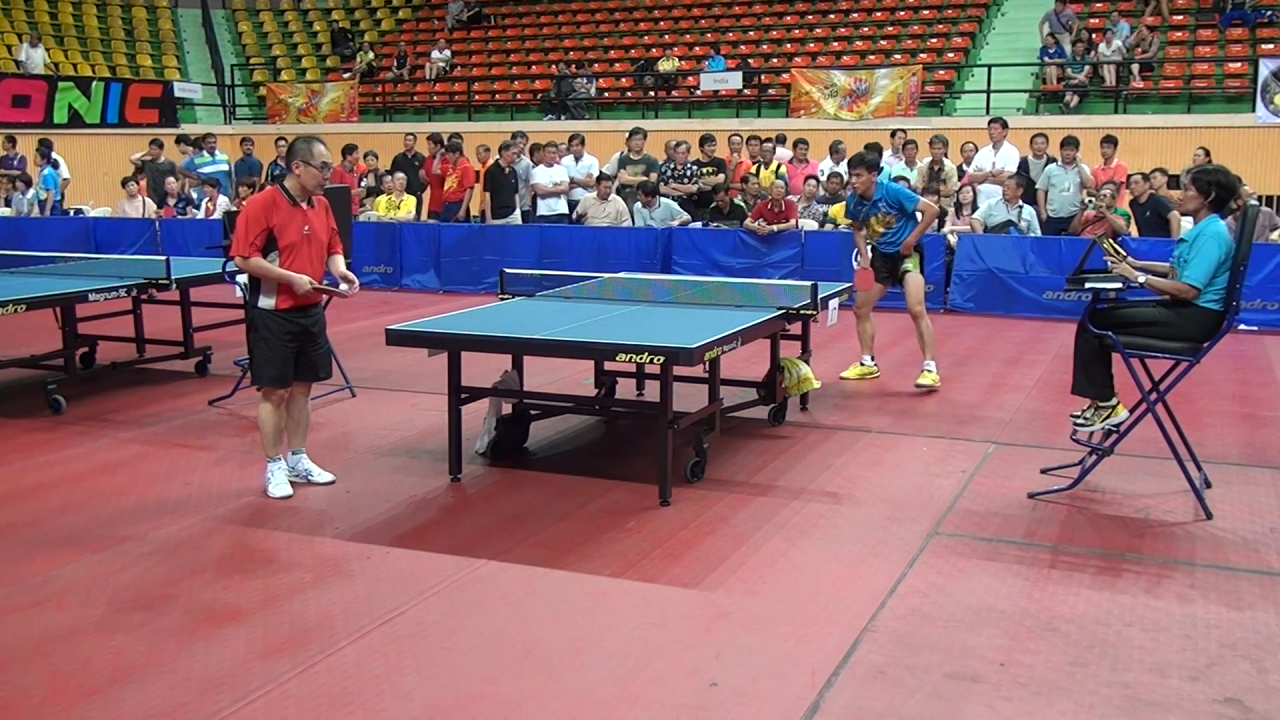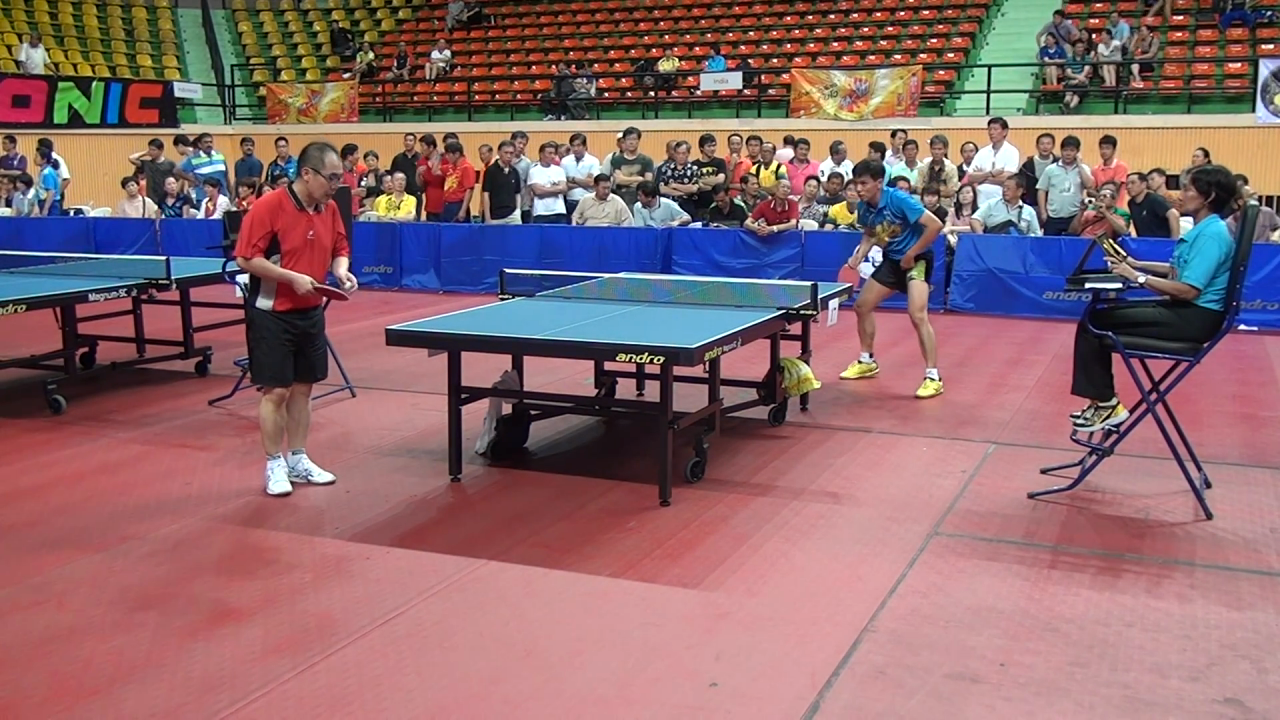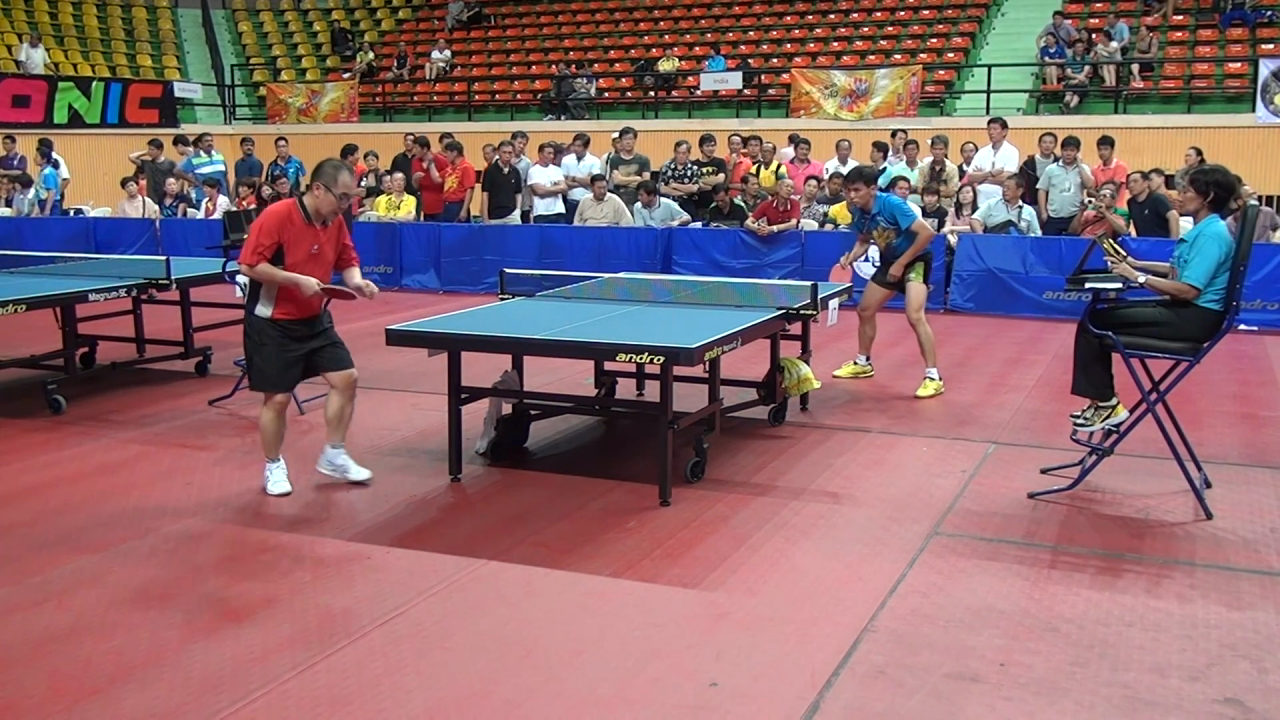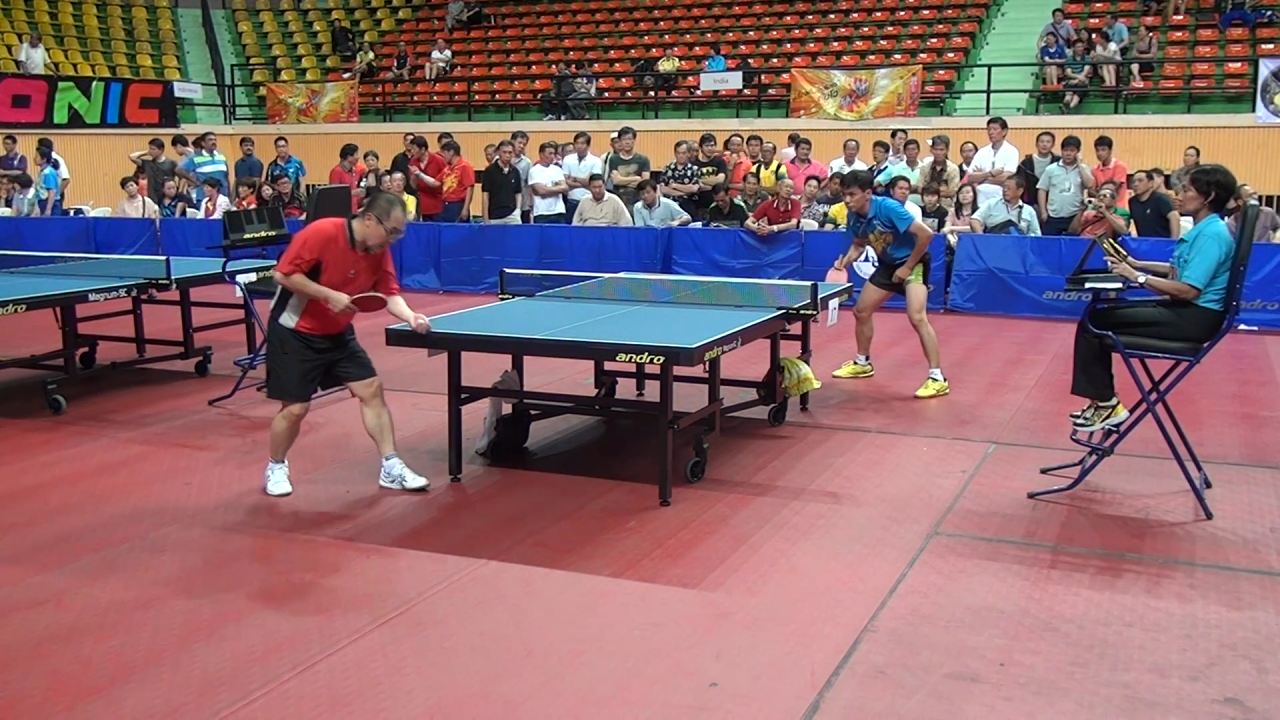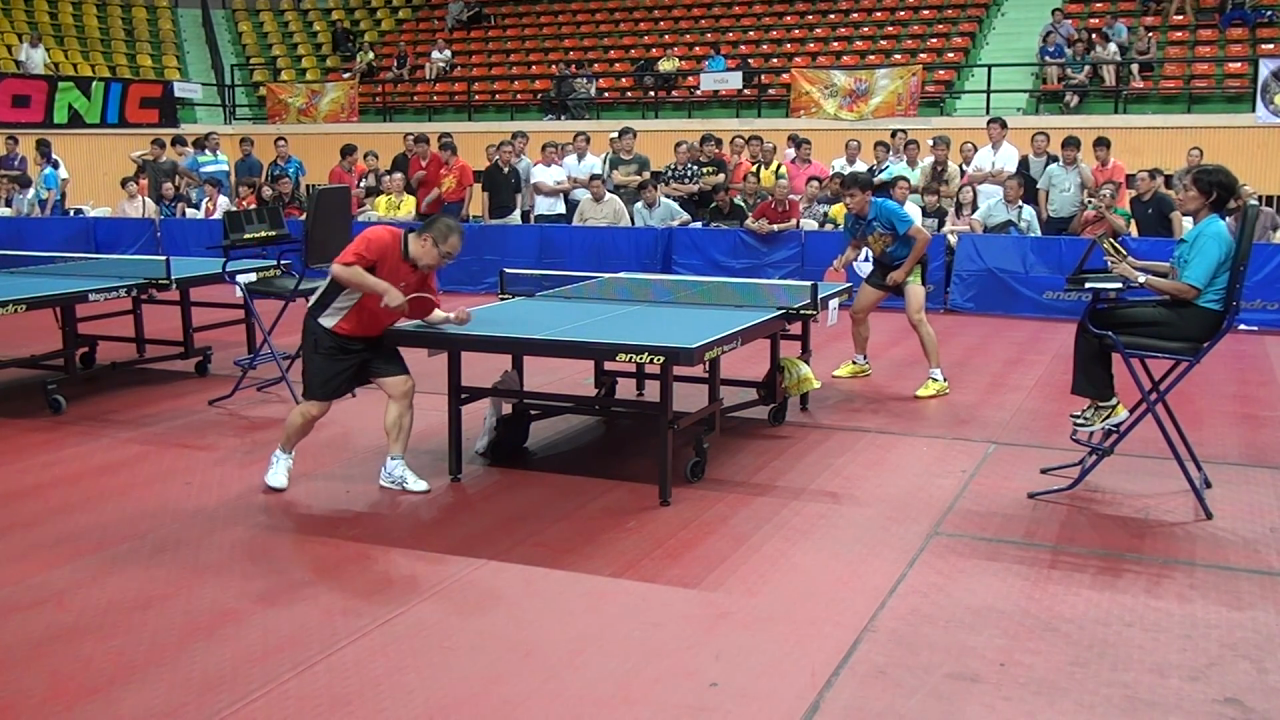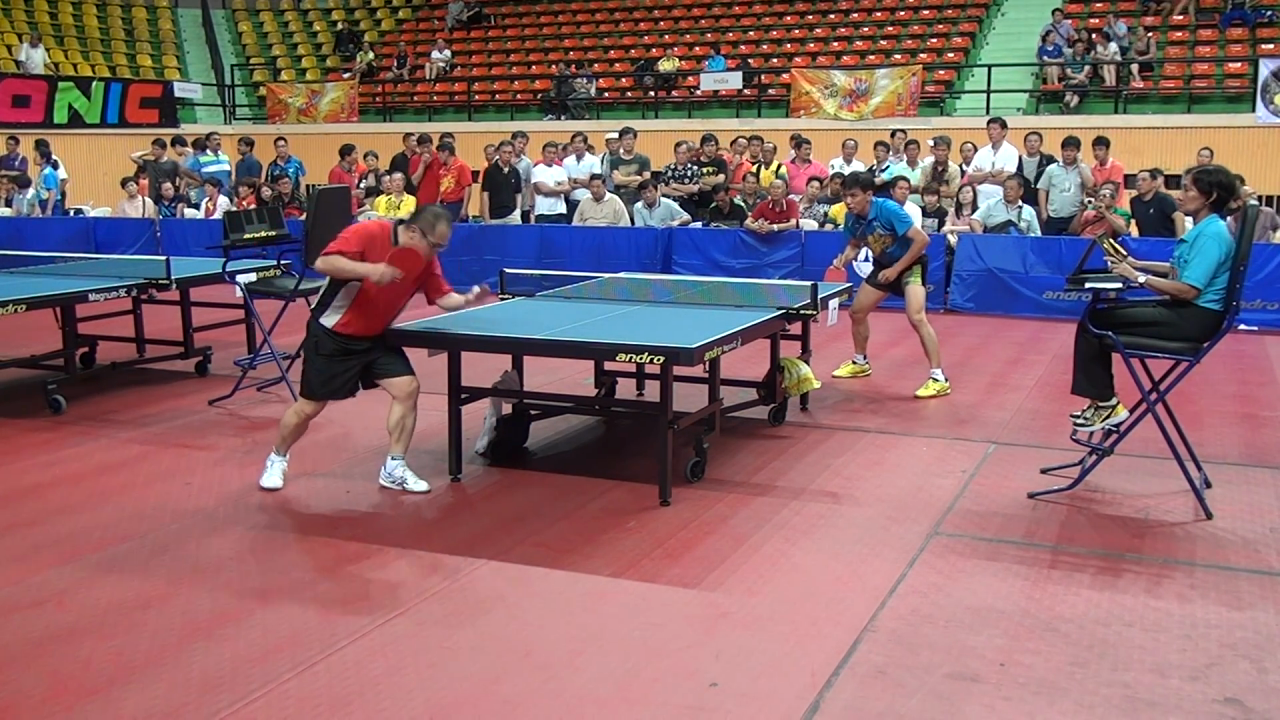
dt=0.3s
person 1, frame 1
left shoulder: (321, 205)
right shoulder: (263, 205)
left elbow: (332, 248)
right elbow: (243, 258)
left wrist: (340, 269)
right wrist: (291, 278)
left hip: (311, 312)
right hip: (273, 314)
left knee: (301, 389)
right knee: (275, 393)
left ankle: (298, 460)
right ankle: (274, 467)
person 1, frame 2
left shoulder: (329, 209)
right shoulder: (269, 206)
left elbow: (339, 250)
right elbow: (245, 258)
left wrist: (342, 271)
right wrist: (292, 277)
left hip: (310, 314)
right hip: (272, 315)
left knee: (302, 390)
right knee: (276, 392)
left ankle: (297, 460)
right ankle: (274, 466)
person 1, frame 3
left shoulder: (336, 223)
right shoulder: (277, 216)
left elbow: (348, 262)
right elbow: (248, 265)
left wrist: (357, 281)
right wrist: (297, 280)
left hip: (314, 319)
right hip: (271, 323)
left knee: (346, 379)
right knee: (277, 399)
left ankle: (334, 455)
right ankle: (274, 466)
person 1, frame 4
left shoulder: (379, 251)
right shoulder: (321, 233)
left elbow: (389, 293)
right elbow: (284, 274)
left wrist: (410, 316)
right wrist: (329, 296)
left hip: (338, 334)
right hip: (296, 333)
left knee: (372, 391)
right knee: (295, 408)
left ankle: (391, 467)
right ankle: (276, 468)
person 1, frame 5
left shoulder: (425, 266)
right shoulder: (380, 239)
left elbow: (426, 309)
right elbow: (340, 269)
left wrist: (449, 317)
right wrist: (386, 289)
left hip: (371, 336)
right hip: (328, 333)
left knee: (403, 388)
right knee: (315, 407)
left ankle: (393, 468)
right ankle: (282, 457)
person 1, frame 6
left shoulder: (424, 258)
right shoulder: (370, 233)
left elbow: (443, 297)
right elbow: (323, 263)
left wrist: (466, 300)
right wrist: (368, 271)
left hip: (375, 337)
right hip: (332, 334)
left knee: (407, 389)
right knee: (310, 406)
left ankle: (394, 468)
right ankle: (277, 458)
person 2, frame 1
left shoulder: (1211, 234)
right shoulder: (1203, 229)
left elbow: (1188, 290)
left wrist: (1138, 277)
right wrist: (1137, 264)
left hip: (1193, 318)
right hip: (1182, 311)
left knee: (1094, 321)
right knee: (1097, 316)
left ankle: (1105, 403)
right ankle: (1103, 401)
person 2, frame 2
left shoulder: (1212, 234)
right shoulder: (1203, 230)
left elbow: (1188, 290)
left wrist: (1138, 277)
right wrist: (1137, 264)
left hip: (1194, 318)
right hip: (1183, 311)
left knee: (1094, 321)
right knee: (1097, 316)
left ankle: (1106, 403)
right ankle: (1104, 400)
person 2, frame 3
left shoulder: (1212, 234)
right shoulder: (1204, 229)
left elbow: (1188, 290)
left wrist: (1138, 277)
right wrist: (1138, 264)
left hip: (1194, 318)
right hip: (1183, 310)
left knee: (1094, 321)
right knee: (1098, 316)
left ankle: (1106, 403)
right ankle: (1104, 401)
person 2, frame 4
left shoulder: (1212, 234)
right shoulder: (1204, 229)
left elbow: (1188, 290)
left wrist: (1138, 277)
right wrist: (1137, 264)
left hip: (1194, 318)
right hip: (1183, 311)
left knee: (1094, 321)
right knee: (1098, 316)
left ankle: (1106, 403)
right ankle: (1104, 400)
person 2, frame 5
left shoulder: (1212, 234)
right shoulder: (1203, 229)
left elbow: (1189, 290)
left wrist: (1138, 277)
right wrist: (1138, 264)
left hip: (1194, 318)
right hip: (1183, 311)
left knee: (1094, 321)
right knee: (1097, 315)
left ankle: (1105, 403)
right ankle: (1103, 401)
person 2, frame 6
left shoulder: (1212, 234)
right shoulder: (1203, 229)
left elbow: (1188, 290)
left wrist: (1138, 277)
right wrist: (1138, 264)
left hip: (1193, 318)
right hip: (1182, 311)
left knee: (1094, 321)
right knee: (1097, 315)
left ankle: (1106, 403)
right ankle: (1104, 400)
person 3, frame 1
left shoulder: (894, 192)
right shoulder: (853, 201)
left elbow: (932, 210)
left wrist: (911, 240)
right wrist: (863, 254)
left hip: (907, 252)
right hip: (881, 255)
left knee: (916, 309)
right knee: (861, 308)
left ankle: (930, 369)
right ankle: (868, 363)
person 3, frame 2
left shoulder: (899, 199)
right shoulder: (864, 207)
left elbow: (935, 225)
left wrist: (912, 253)
right wrist: (859, 256)
left hip: (916, 260)
right hip: (891, 260)
left knee: (917, 315)
right knee: (862, 306)
left ankle: (933, 376)
right ankle: (867, 361)
person 3, frame 3
left shoulder: (892, 204)
right shoulder: (859, 213)
left elbow: (927, 232)
right elbow: (864, 241)
left wrist: (901, 263)
right wrist: (850, 258)
left hip: (914, 260)
right hip: (889, 262)
left knee: (915, 316)
right knee: (865, 311)
left ankle: (933, 376)
right ankle: (863, 363)
person 3, frame 4
left shoulder: (888, 208)
right shoulder: (854, 217)
left elbow: (926, 233)
right elbow: (859, 245)
left wrist: (908, 266)
right wrist: (846, 260)
left hip: (913, 263)
right hip: (888, 265)
left knee: (917, 317)
right knee: (861, 311)
left ankle: (937, 378)
right ankle: (862, 363)
person 3, frame 5
left shoulder: (889, 209)
right shoulder: (851, 219)
left elbow: (924, 237)
right elbow: (855, 246)
left wrist: (903, 270)
right wrist: (843, 261)
left hip: (910, 263)
right hip: (883, 266)
left knee: (916, 317)
right knee: (857, 312)
left ankle: (937, 378)
right ankle: (860, 363)
person 3, frame 6
left shoulder: (889, 210)
right shoulder: (852, 218)
left elbow: (922, 239)
right elbow: (854, 245)
left wrist: (896, 268)
right wrist: (843, 260)
left hip: (911, 264)
right hip: (883, 266)
left knee: (916, 317)
right knee: (857, 312)
left ankle: (938, 378)
right ankle: (860, 363)
